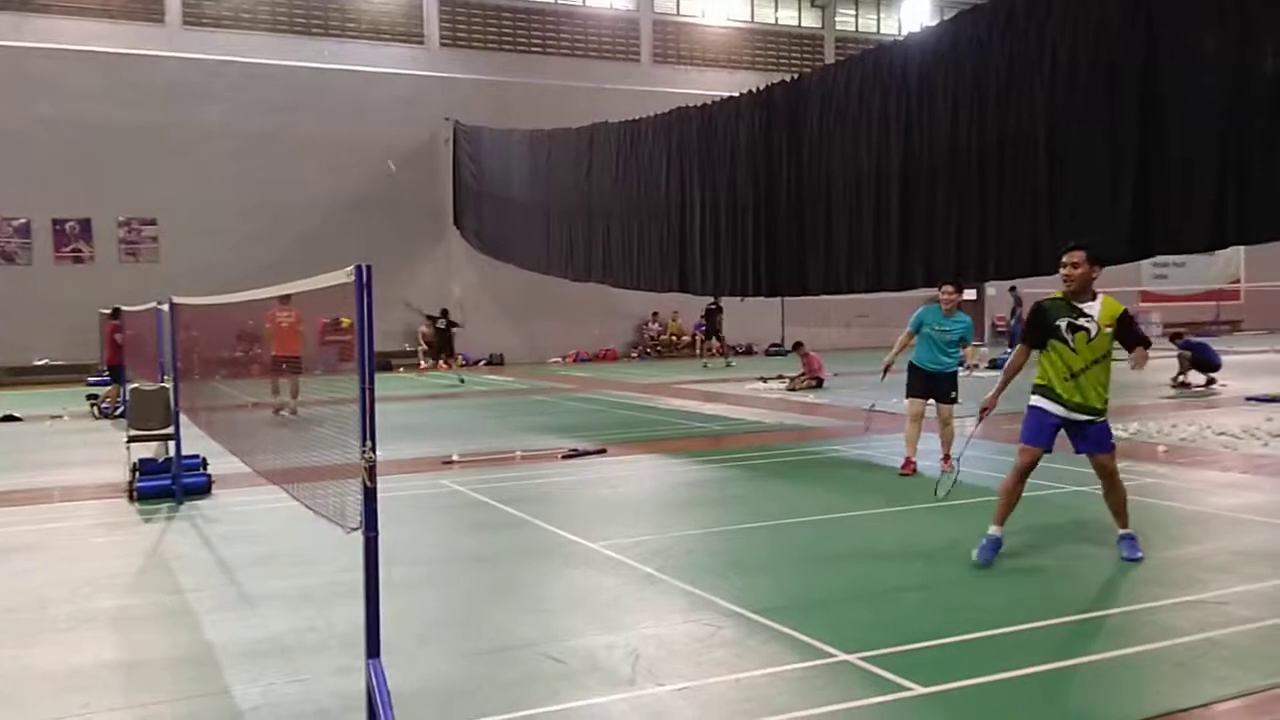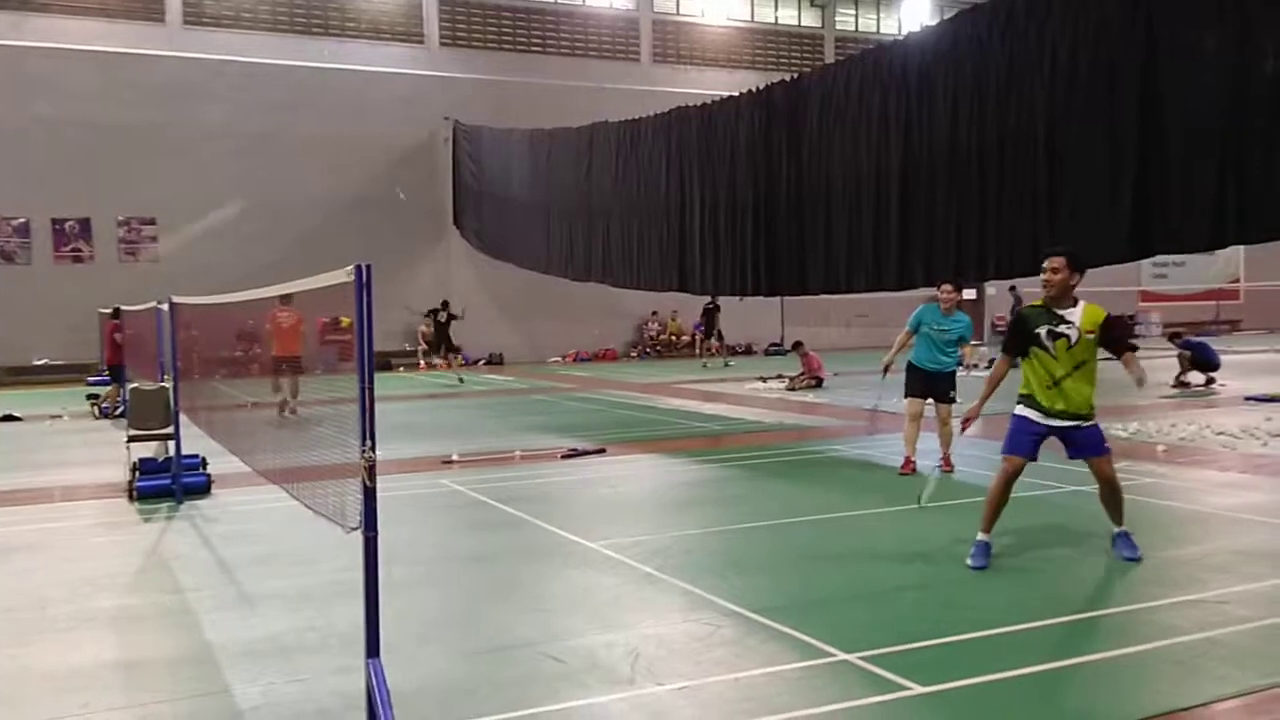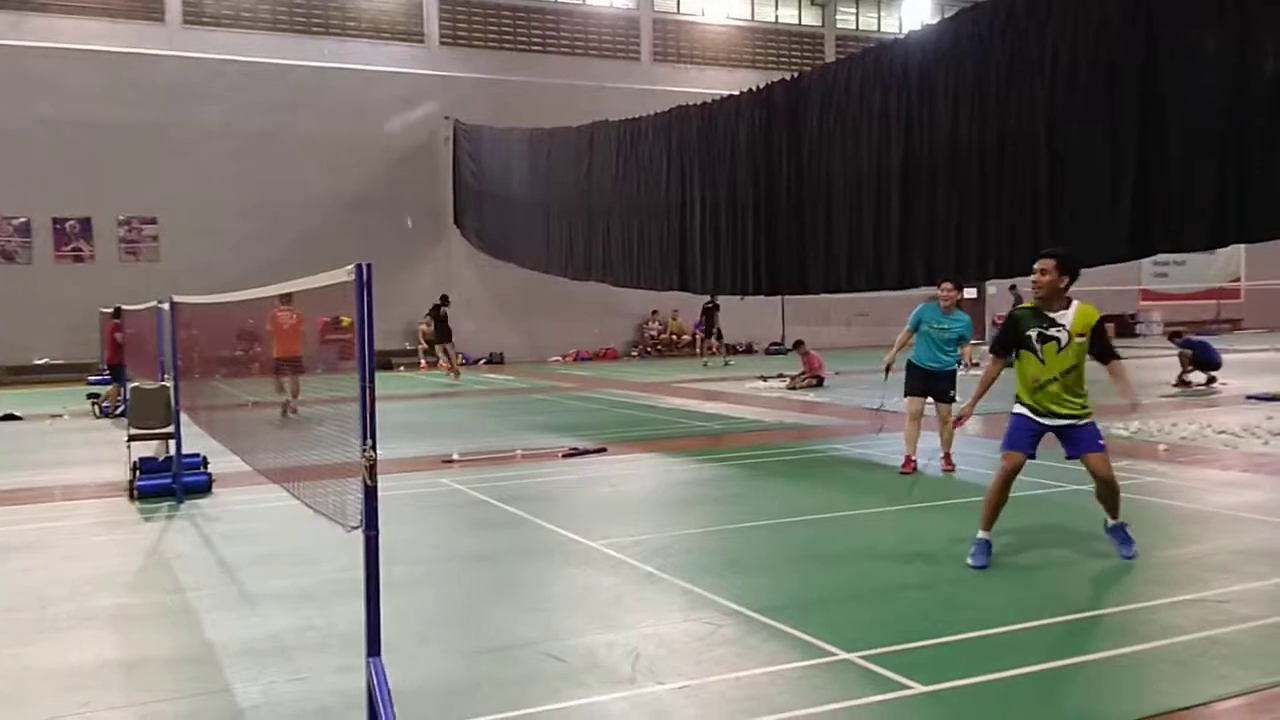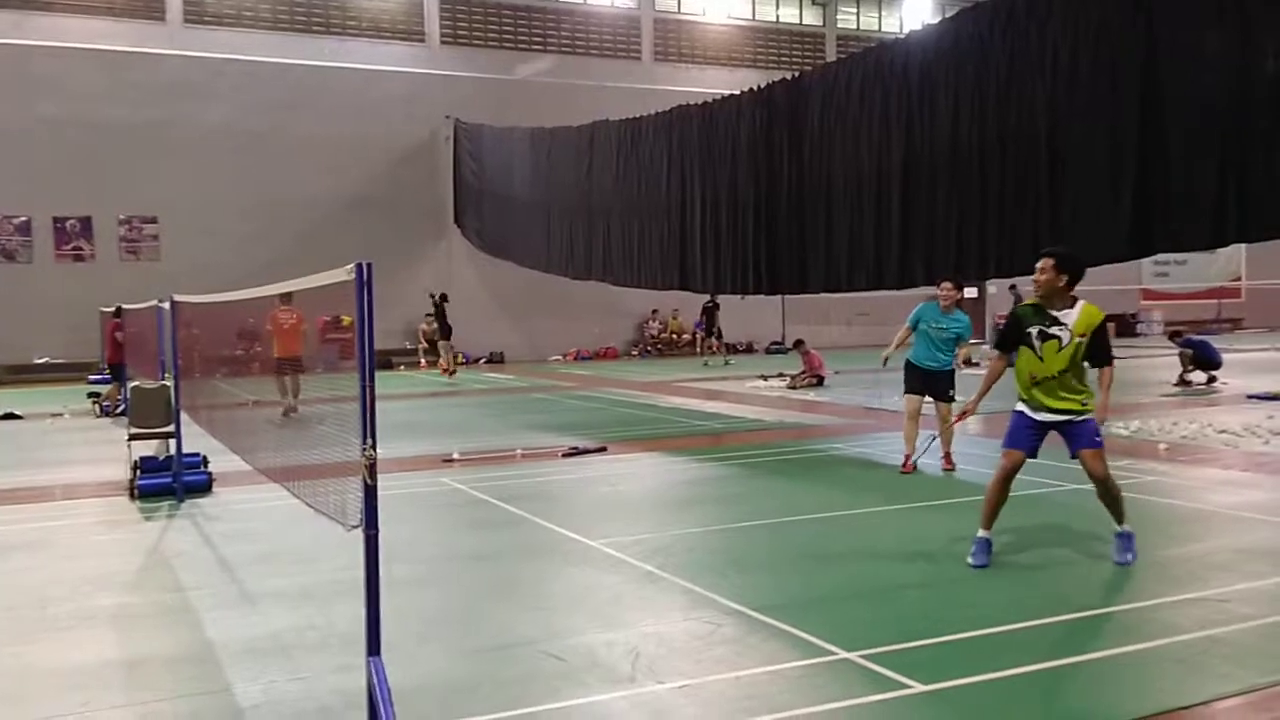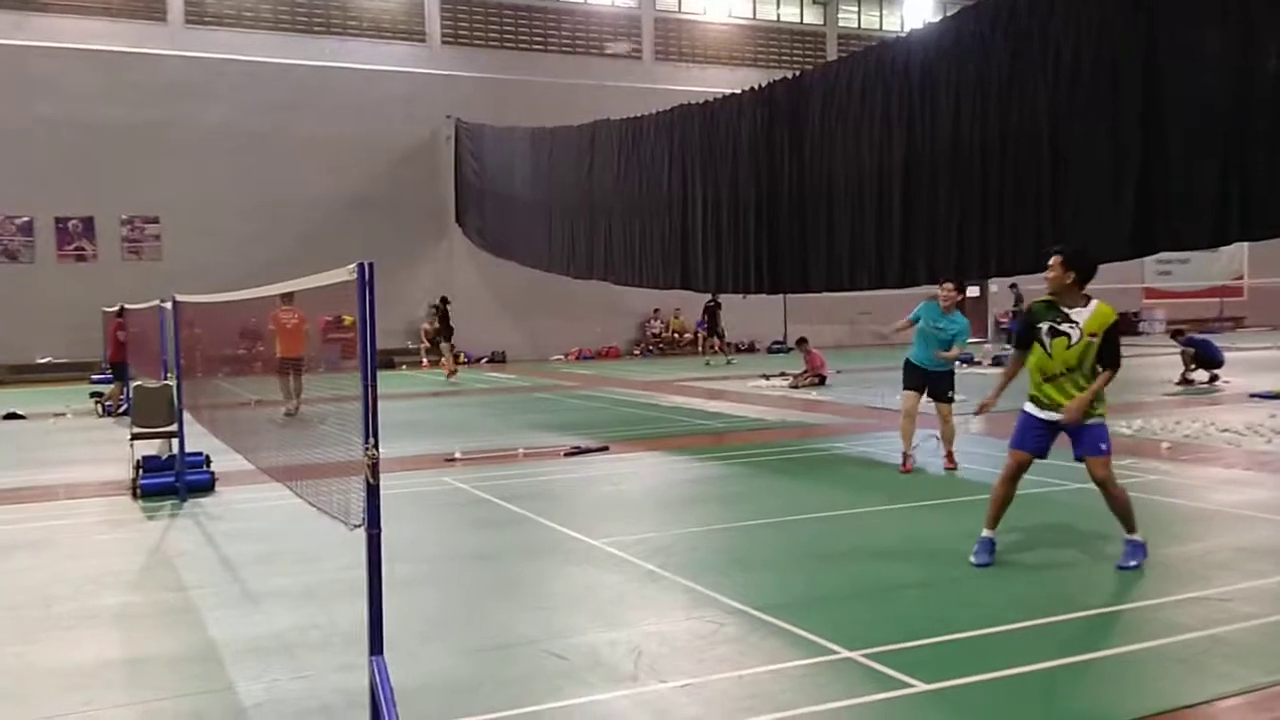
dt=0.1s
person 1, frame 1
left shoulder: (1113, 310)
right shoulder: (1046, 308)
left elbow: (1139, 344)
right elbow: (1024, 350)
left wrist: (1140, 355)
right wrist: (996, 393)
left hip: (1091, 406)
right hip: (1048, 400)
left knee: (1109, 471)
right knee: (1023, 464)
left ankle: (1125, 534)
right ankle: (994, 535)
person 1, frame 2
left shoulder: (1097, 316)
right shoulder: (1028, 316)
left elbow: (1124, 350)
right elbow: (1006, 360)
left wrist: (1136, 369)
right wrist: (980, 403)
left hip: (1078, 413)
right hip: (1032, 410)
left knee: (1107, 475)
right knee: (1007, 472)
left ankle: (1119, 532)
right ankle: (982, 540)
person 1, frame 3
left shoulder: (1088, 317)
right shoulder: (1020, 317)
left elbow: (1109, 359)
right elbow: (998, 360)
left wrist: (1126, 388)
right wrist: (972, 402)
left hip: (1075, 411)
right hip: (1030, 409)
left knee: (1103, 474)
right knee: (1006, 470)
left ankle: (1115, 524)
right ankle: (982, 539)
person 1, frame 4
left shoulder: (1092, 318)
right shoulder: (1024, 314)
left elbow: (1104, 364)
right elbow: (1001, 357)
left wrist: (1103, 398)
right wrist: (978, 398)
left hip: (1076, 410)
right hip: (1031, 407)
left knee: (1098, 472)
right knee: (1006, 469)
left ankle: (1123, 530)
right ankle: (983, 538)
person 1, frame 5
left shoulder: (1104, 318)
right shoulder: (1038, 311)
left elbow: (1110, 368)
right elbow: (1019, 355)
left wrist: (1082, 400)
right wrist: (995, 394)
left hip: (1085, 412)
right hip: (1040, 407)
left knee: (1103, 477)
right knee: (1012, 469)
left ankle: (1134, 540)
right ankle: (987, 537)
person 2, frame 1
left shoulder: (965, 322)
right shoulder: (926, 312)
left elbow: (967, 345)
right elbow: (908, 334)
left wrist: (969, 359)
right wrist: (892, 355)
left hip: (947, 374)
right hip: (919, 369)
left knee: (946, 418)
right knee: (914, 414)
left ankle: (946, 457)
right ankle: (910, 459)
person 2, frame 2
left shoulder: (964, 321)
right shoulder: (924, 311)
left elbow: (965, 345)
right elbow: (907, 333)
left wrist: (966, 358)
right wrist: (892, 354)
left hip: (945, 373)
right hip: (918, 368)
left knee: (945, 417)
right knee: (913, 414)
left ankle: (945, 457)
right ankle: (909, 459)
person 2, frame 3
left shoulder: (963, 321)
right shoulder: (924, 310)
left elbow: (965, 345)
right elbow: (907, 332)
left wrist: (966, 358)
right wrist: (893, 353)
left hip: (945, 372)
right hip: (917, 367)
left knee: (945, 416)
right knee: (914, 413)
left ankle: (946, 456)
right ankle: (910, 458)
person 2, frame 4
left shoulder: (963, 321)
right shoulder: (925, 308)
left elbow: (963, 347)
right elbow: (907, 329)
left wrist: (960, 359)
right wrist: (892, 348)
left hip: (943, 371)
right hip: (916, 366)
left knee: (944, 415)
right knee: (911, 412)
left ankle: (947, 455)
right ankle: (909, 457)
person 2, frame 5
left shoulder: (961, 323)
right shoulder: (926, 307)
left elbow: (956, 351)
right elbow: (908, 322)
left wrist: (944, 356)
right wrist: (890, 330)
left hip: (942, 372)
right hip: (915, 366)
left knee: (945, 415)
right knee: (908, 410)
left ankle: (949, 454)
right ankle: (907, 454)
